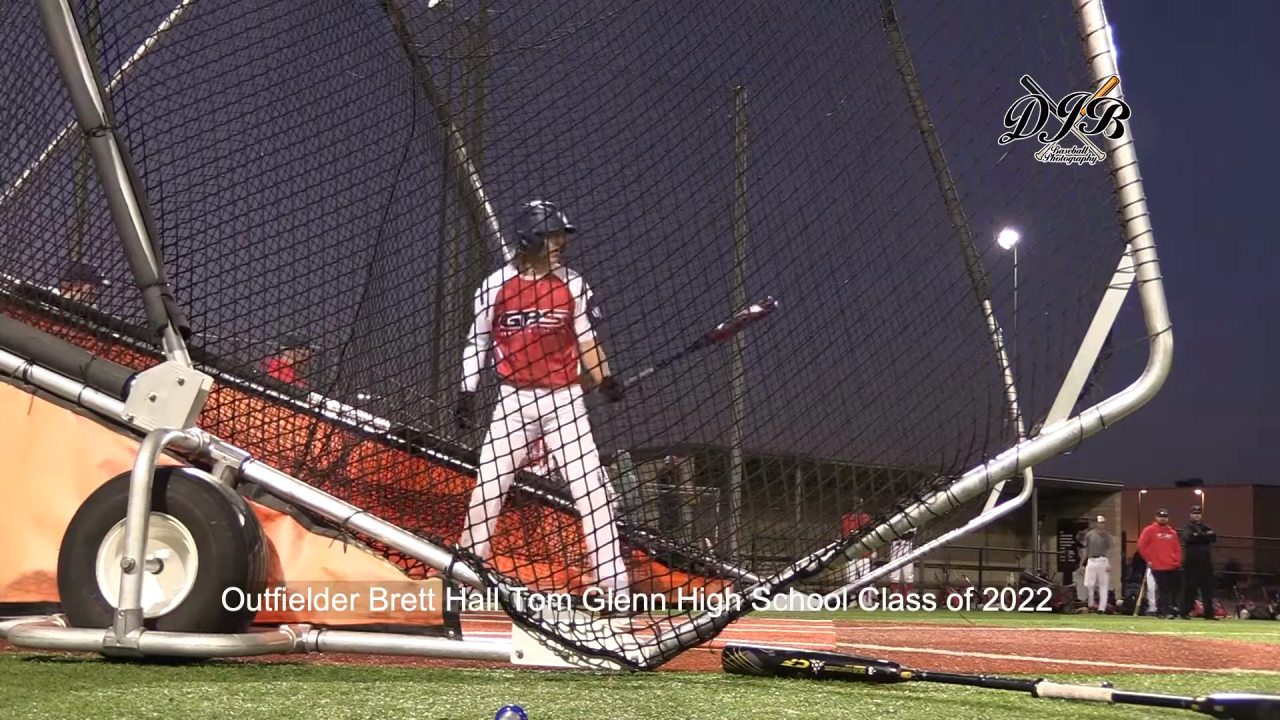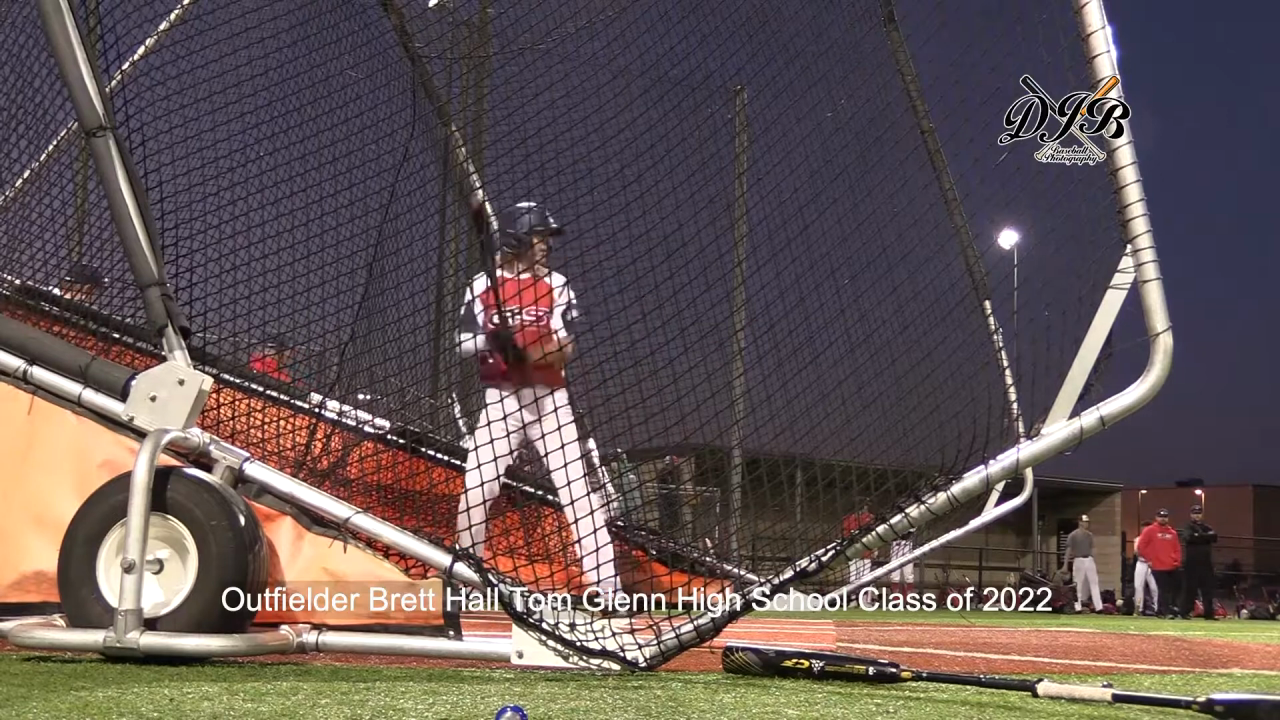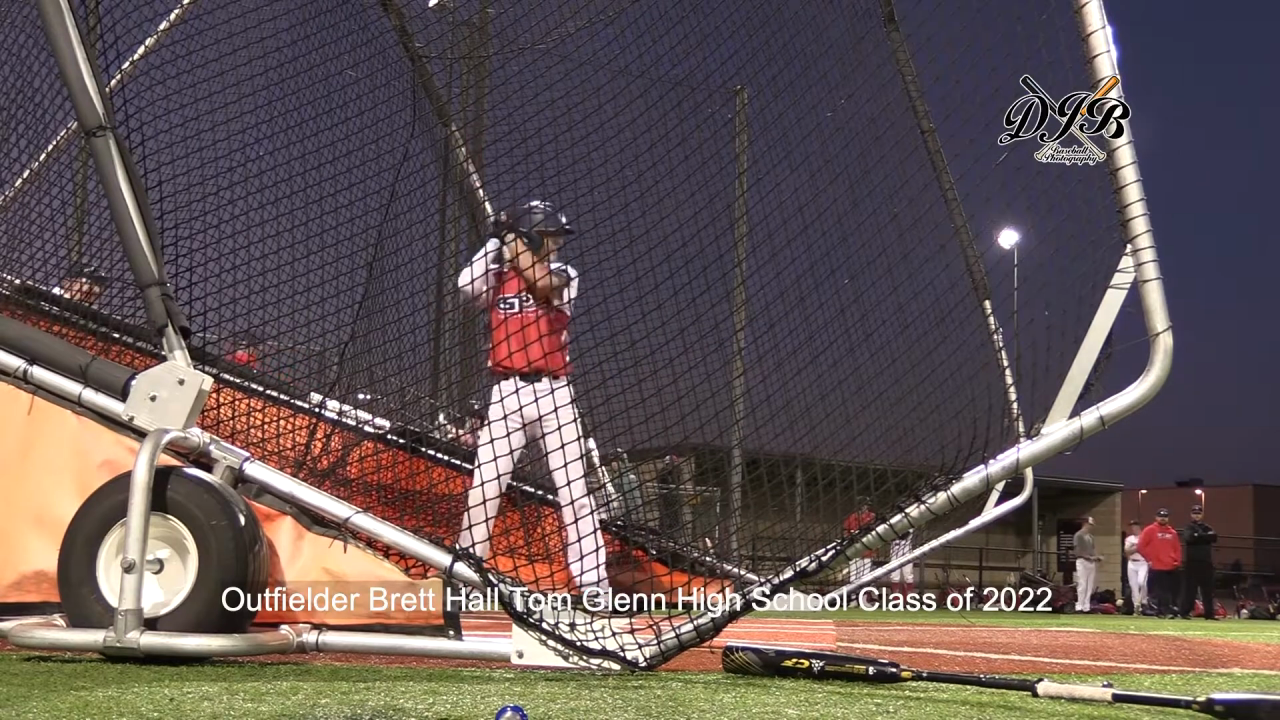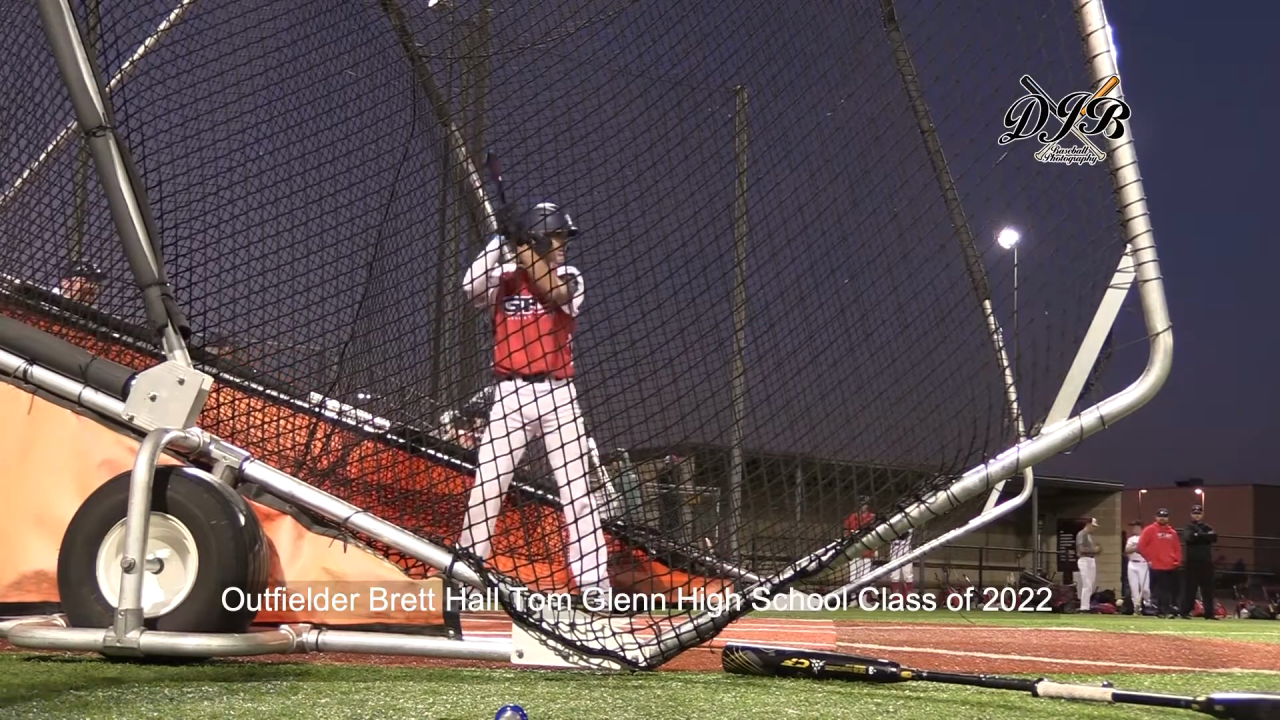
dt=0.7s
person 1, frame 1
left shoulder: (573, 284)
right shoulder: (496, 285)
left elbow: (587, 339)
right elbow: (478, 341)
left wrist: (605, 379)
right wrist: (467, 392)
left hip: (564, 399)
right hip: (515, 400)
left knee: (590, 487)
right knee: (488, 488)
left ankle: (615, 583)
person 1, frame 2
left shoulder: (556, 285)
right shoulder: (483, 286)
left elbow: (564, 349)
right elbow: (465, 344)
left wrist: (523, 351)
right wrist: (490, 338)
left hip: (549, 399)
right hip: (499, 400)
left knee: (576, 487)
right knee: (476, 488)
left ankle: (604, 582)
person 1, frame 3
left shoulder: (563, 274)
right shoulder: (497, 276)
left elbow: (543, 282)
right elbow: (467, 286)
left wrist: (511, 236)
right wrist: (496, 240)
left hip: (553, 392)
right hip: (507, 393)
left knee: (574, 488)
right knee: (484, 486)
left ankle: (593, 580)
person 1, frame 4
left shoulder: (570, 278)
right shoulder: (502, 277)
left elbow: (553, 291)
right elbow: (473, 286)
left wrist: (521, 247)
right wrist: (501, 239)
left hip: (557, 395)
right hip: (511, 395)
left knee: (576, 489)
right knee: (487, 486)
left ankle: (594, 580)
